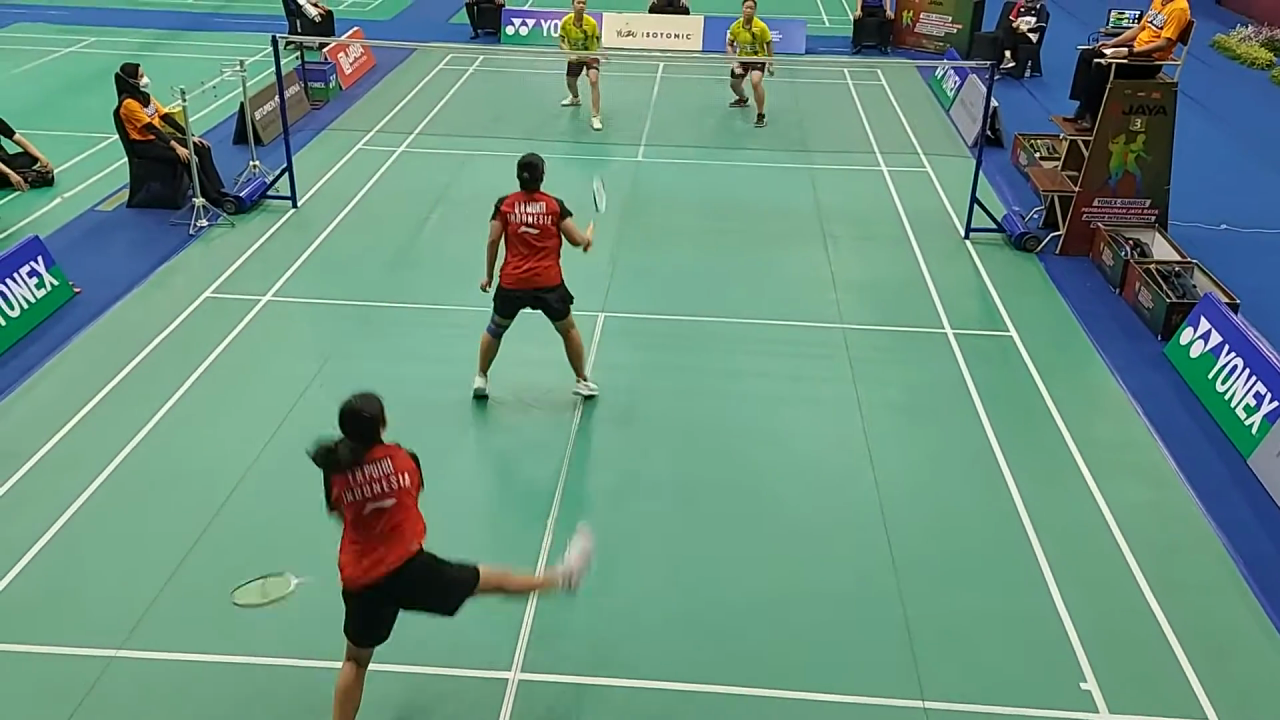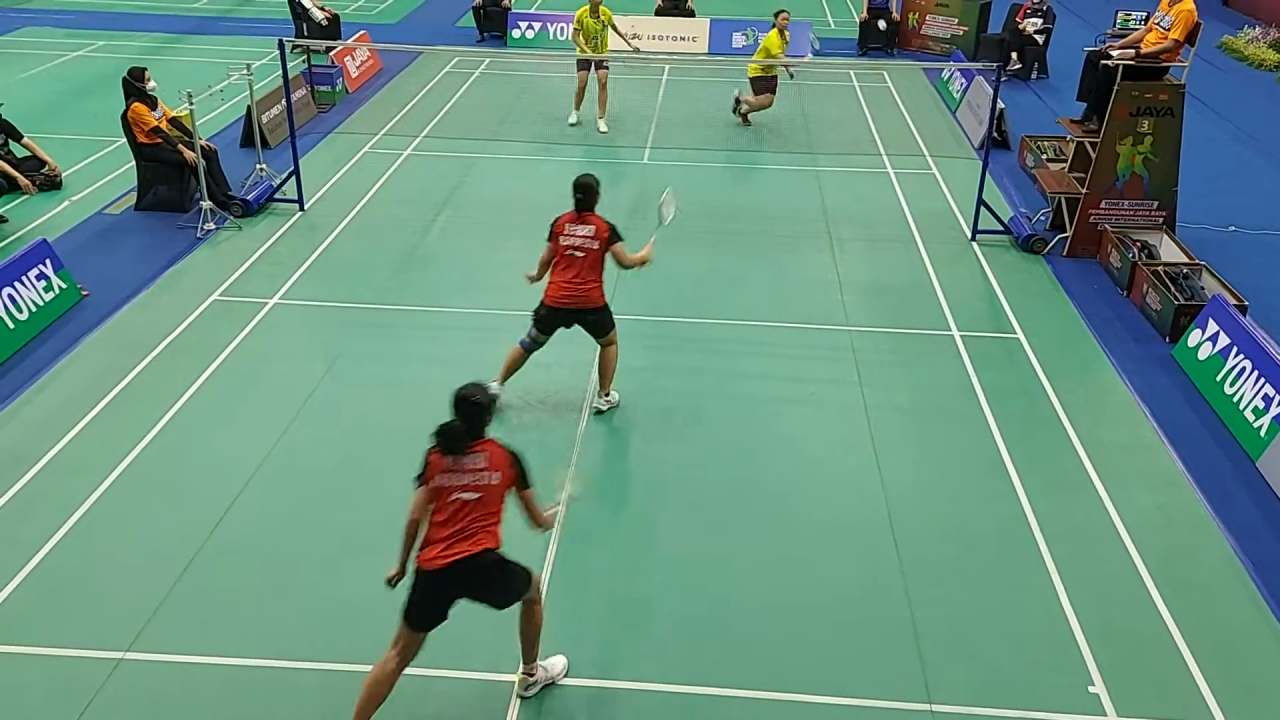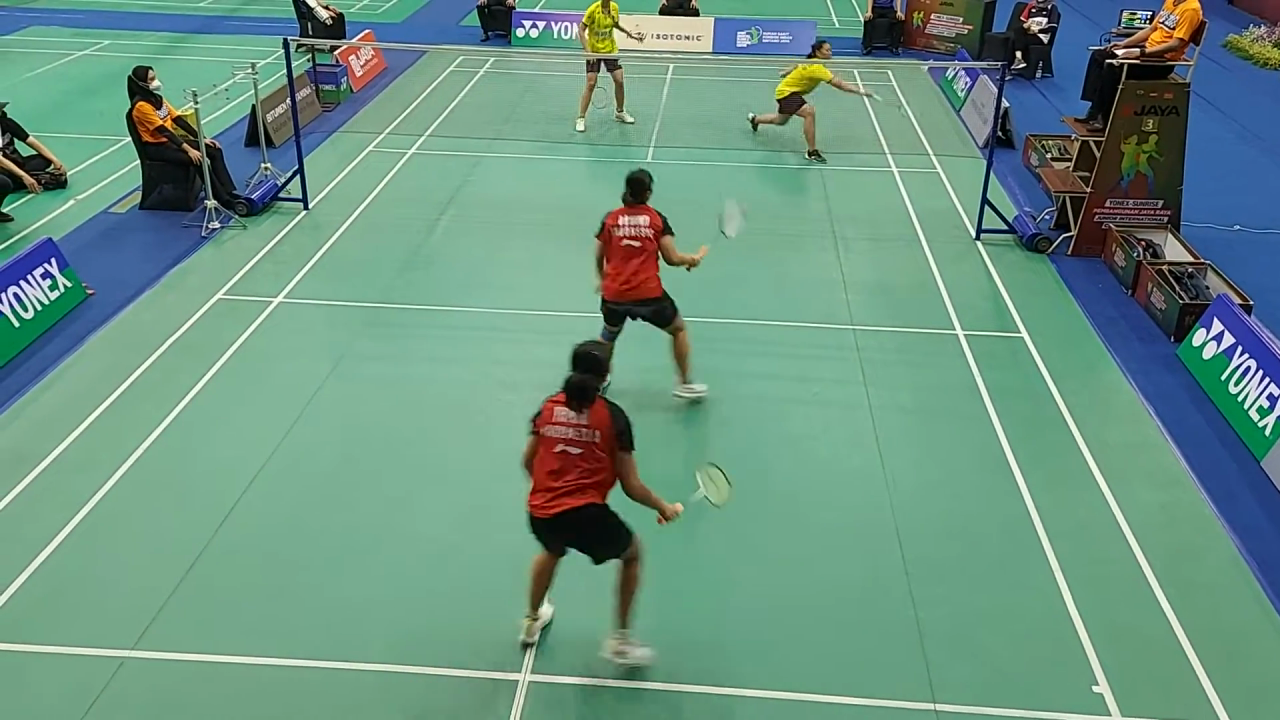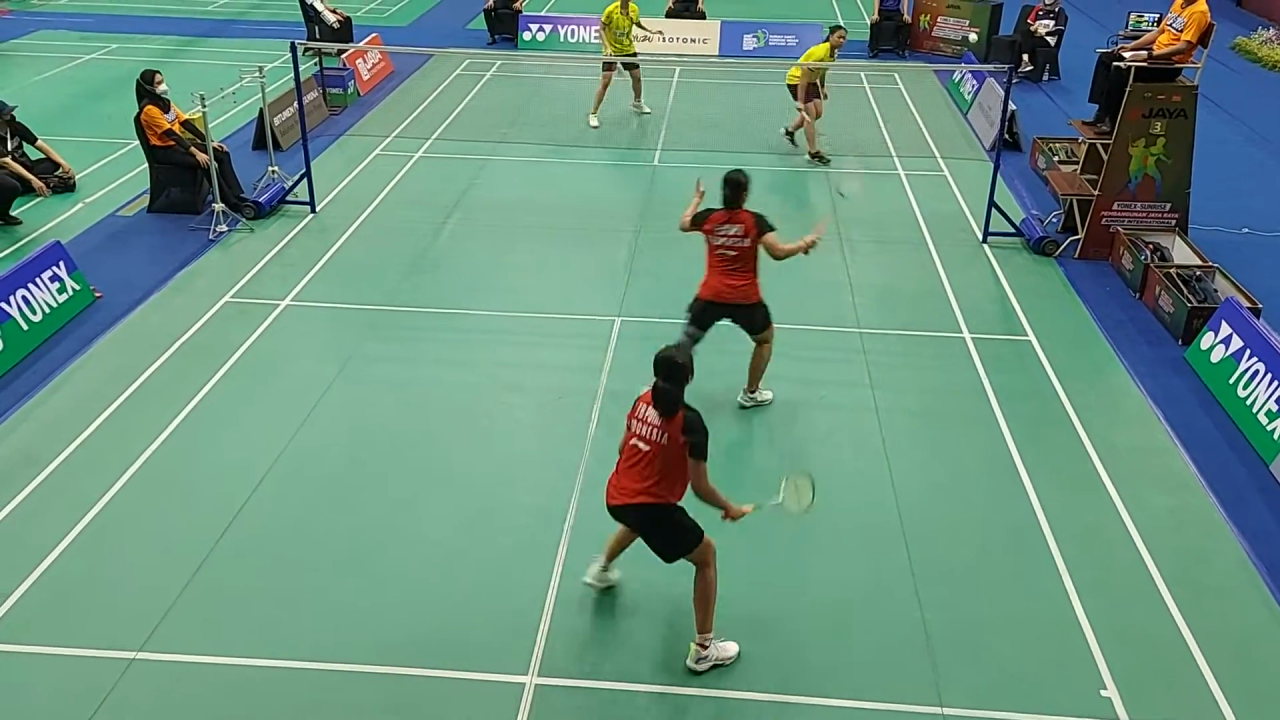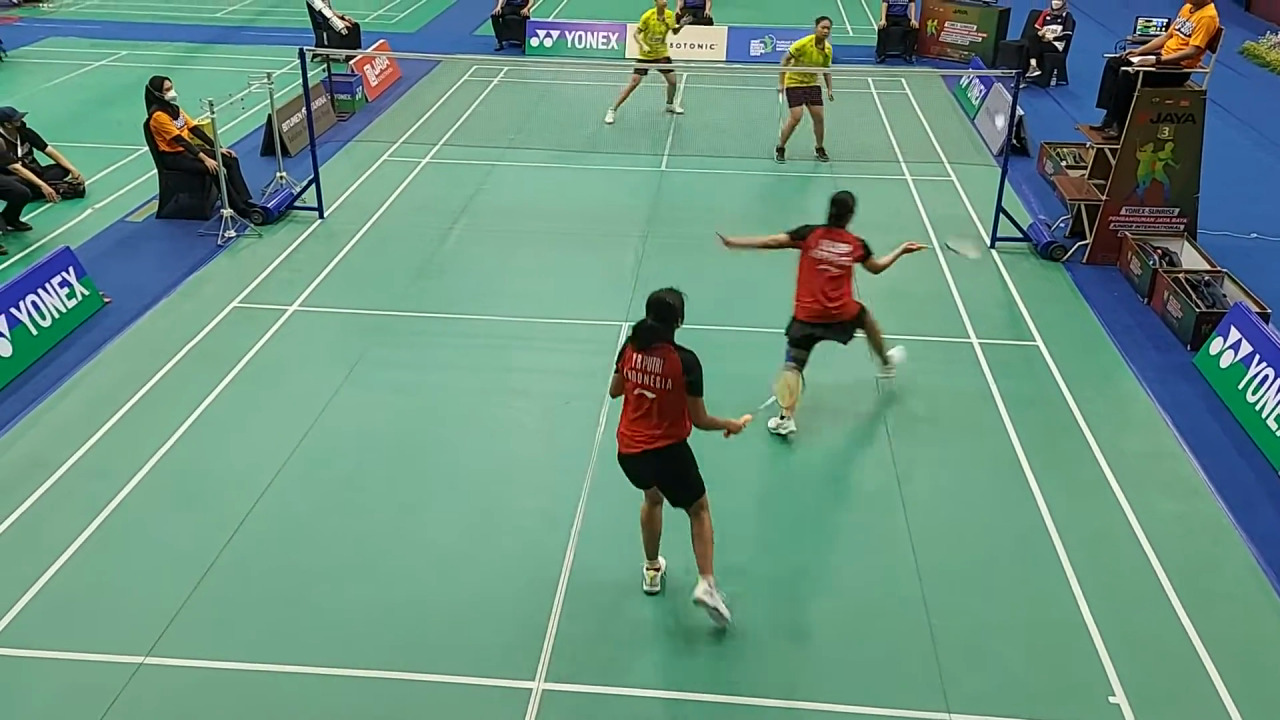
dt=0.3s
person 1, frame 1
left shoulder: (335, 475)
right shoulder: (404, 459)
left hip: (361, 585)
right hip: (409, 569)
left knee: (356, 660)
right knee: (491, 580)
right ankle: (559, 579)
person 1, frame 2
left shoulder: (436, 457)
right shoulder: (505, 458)
left elbow: (415, 518)
right elbow: (538, 520)
left wrist: (401, 564)
right wrist: (550, 519)
left hip: (434, 567)
right hip: (480, 563)
left knee: (402, 651)
right knee: (532, 592)
right ankle: (532, 672)
person 1, frame 3
left shoulder: (549, 406)
right shoulder: (613, 416)
left elbow: (528, 459)
right elbow: (631, 486)
right wrist: (663, 508)
left hip: (541, 512)
right hip: (585, 513)
left knee: (551, 552)
right knee: (631, 554)
left ankle: (531, 622)
right ankle: (621, 642)
person 1, frame 4
left shoulder: (641, 402)
right shoulder: (690, 423)
right elbow: (699, 487)
right wrist: (730, 509)
left hip: (615, 497)
right hip: (653, 505)
right knee: (706, 557)
left ankle: (602, 567)
right ankle: (703, 649)
person 1, frame 5
left shoulder: (630, 346)
right shoulder: (685, 361)
left elbow: (614, 391)
right elbow: (699, 419)
right wrist: (731, 424)
left hip: (628, 449)
right hip: (667, 449)
left knee: (653, 498)
right knee: (699, 510)
left ankle: (651, 571)
right ankle: (706, 584)
person 2, frame 1
left shoulder: (504, 204)
right shoulder: (555, 205)
left elbow: (493, 241)
right elbow: (576, 240)
left wrist: (488, 275)
right wrist: (588, 236)
left hip: (512, 282)
right hip: (548, 282)
left knee: (495, 329)
right knee: (568, 330)
left ankle: (481, 379)
right ankle: (582, 381)
person 2, frame 2
left shoulder: (560, 223)
right shoulder: (605, 228)
left elbow: (546, 259)
right elbow: (625, 262)
left wrist: (537, 275)
right wrist: (643, 256)
left hip: (555, 300)
right hip: (590, 302)
left knee: (529, 343)
right knee: (609, 343)
left ankle: (497, 385)
right ankle: (604, 396)
person 2, frame 3
left shoulder: (611, 218)
right shoulder: (657, 219)
left elbow: (600, 256)
right elbow: (672, 258)
left wrist: (603, 278)
right wrist: (693, 259)
left hip: (614, 293)
right hip: (648, 294)
left knee: (609, 334)
right knee: (678, 330)
right ankle: (685, 384)
person 2, frame 4
left shoulder: (709, 218)
right shoulder: (755, 221)
left elbow: (685, 225)
right elbow: (778, 252)
left wrist: (696, 200)
right wrist: (804, 244)
left hip: (711, 296)
right hip: (746, 298)
left knee: (688, 340)
right knee: (765, 340)
right ankle: (751, 392)
person 2, frame 5
left shoulder: (809, 234)
right shoulder: (856, 244)
left elbow: (772, 241)
right elbow: (876, 267)
left wrist: (735, 242)
right wrist: (901, 251)
left hip: (807, 314)
right hip: (842, 314)
left knee: (793, 365)
right knee: (865, 318)
left ankle: (786, 419)
right ankle: (886, 363)
